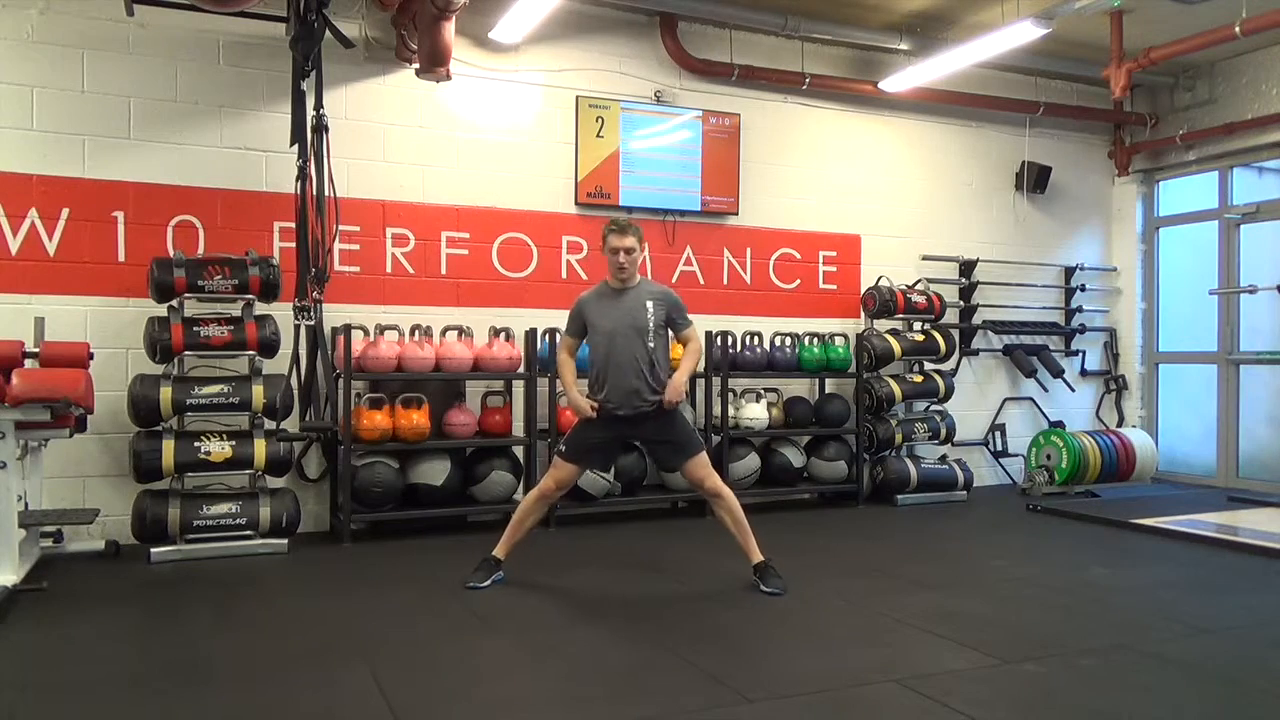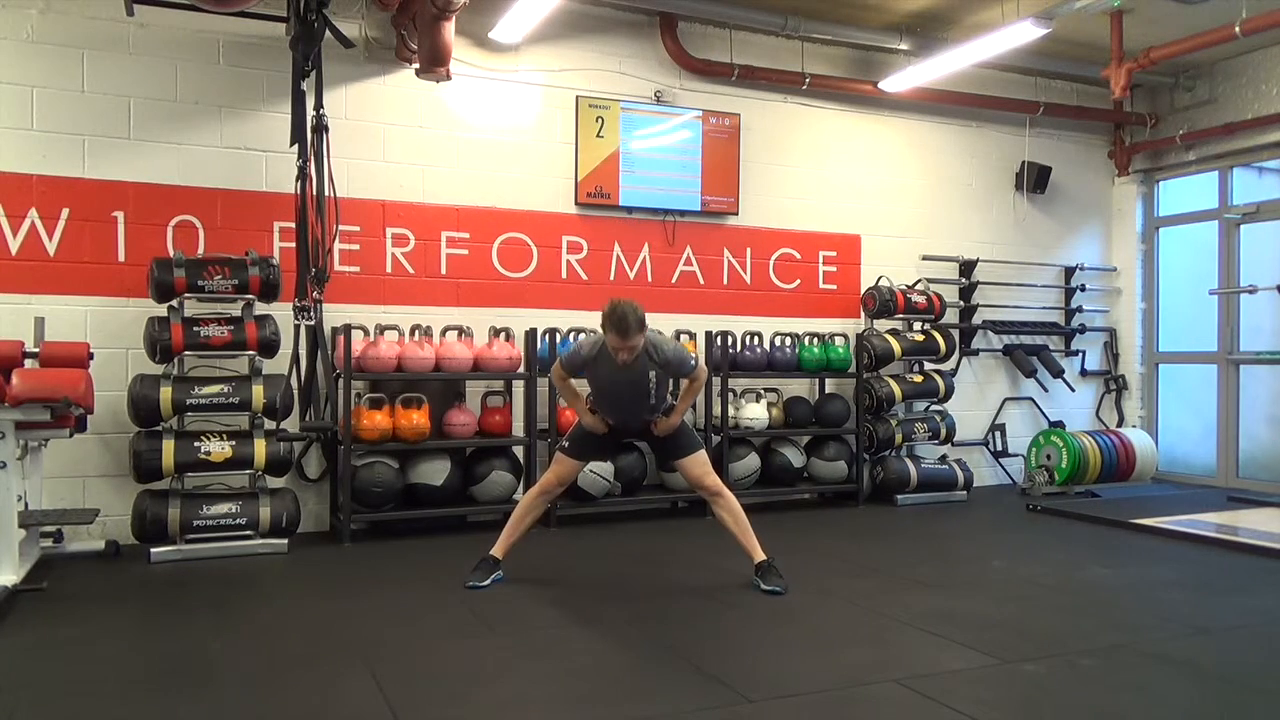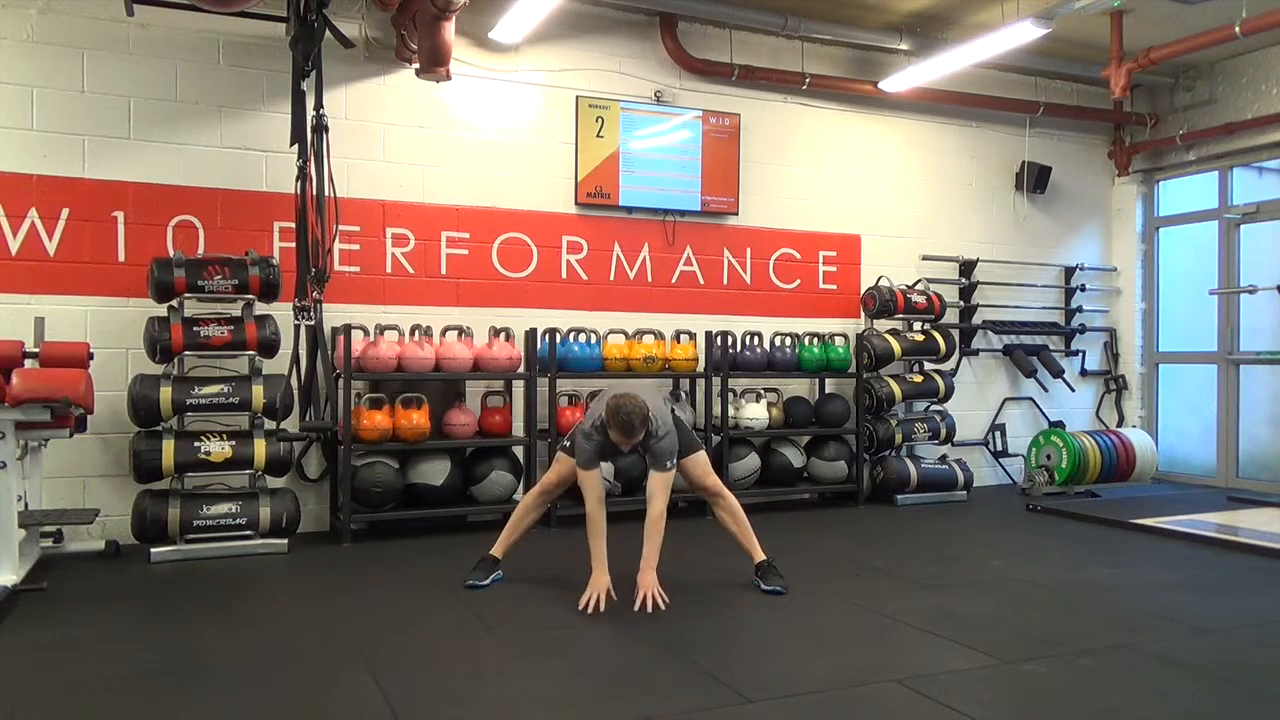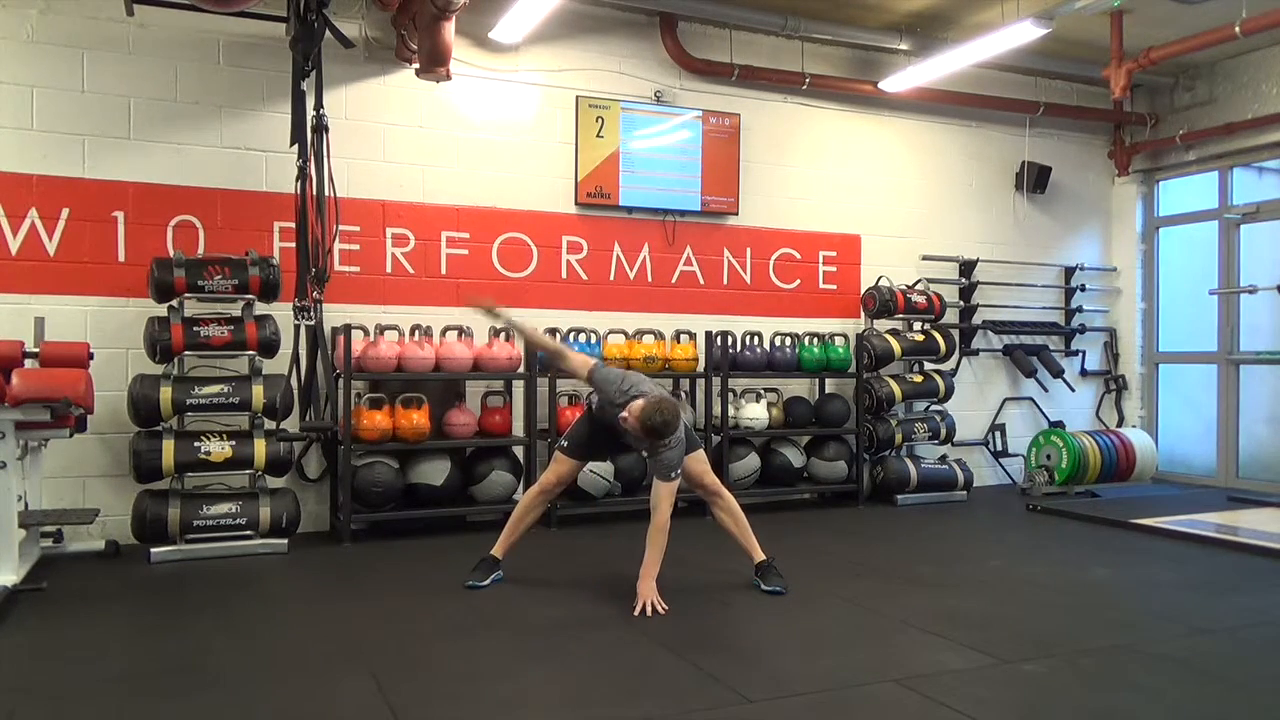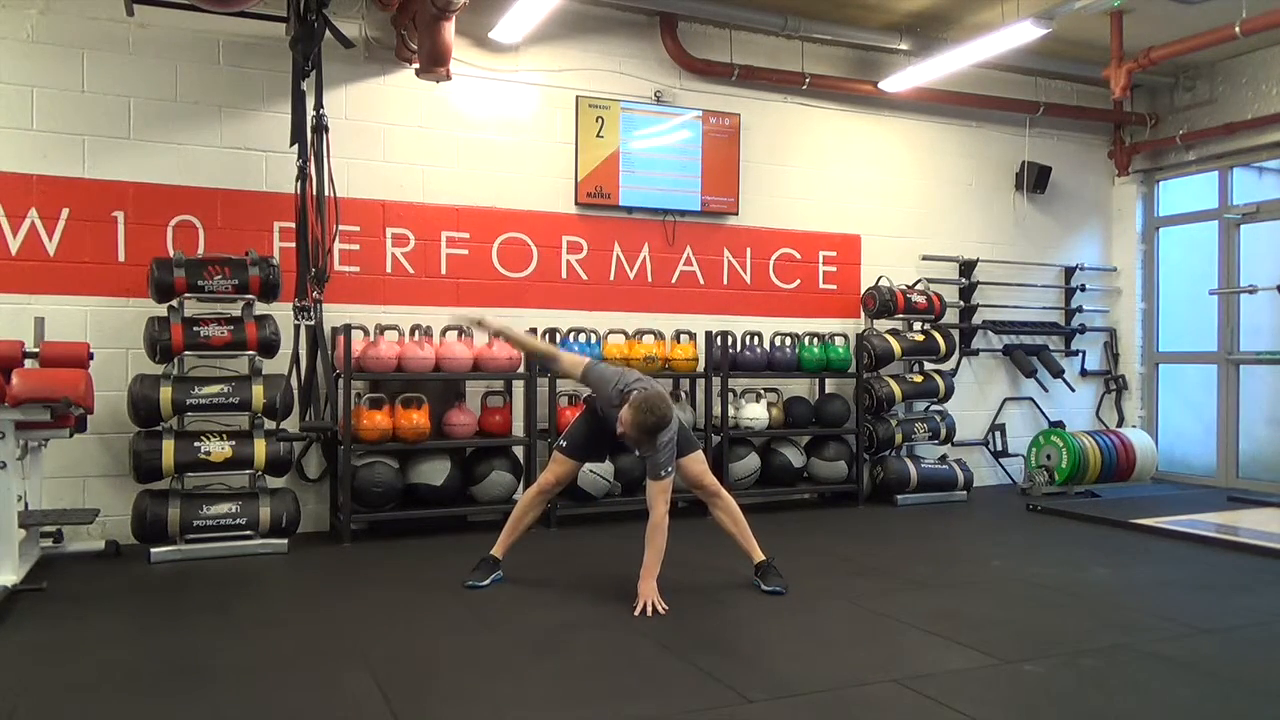
dt=1s
person 1, frame 1
left shoulder: (662, 296)
right shoulder: (586, 303)
left elbow: (693, 342)
right elbow: (566, 352)
left wrist: (680, 377)
right wrist: (574, 395)
left hip: (657, 411)
right hip: (603, 414)
left knee: (711, 485)
right knee: (551, 487)
left ankle: (761, 564)
right ankle: (495, 560)
person 1, frame 2
left shoulder: (666, 351)
right shoulder: (586, 351)
left elbow: (700, 376)
right elbow: (558, 376)
left wrist: (675, 417)
right wrist: (584, 415)
left hip: (658, 423)
right hip: (604, 423)
left knee: (711, 486)
right knee: (549, 484)
left ankle: (762, 563)
right ankle: (494, 559)
person 1, frame 3
left shoulder: (662, 430)
right shoulder: (590, 430)
left elbow: (657, 505)
right elbow: (594, 505)
left wrist: (648, 571)
right wrist: (599, 572)
left hip: (661, 416)
right hip: (605, 425)
left knee: (711, 487)
right knee: (549, 485)
left ankle: (762, 564)
right ankle: (493, 559)
person 1, frame 4
left shoulder: (670, 444)
right shoulder: (619, 387)
left elbow: (661, 515)
right elbow: (563, 355)
left wrist: (647, 581)
right wrist: (504, 318)
left hip: (658, 428)
right hip: (602, 416)
left knee: (711, 488)
right knee: (548, 485)
left ankle: (762, 565)
right ankle: (493, 559)
person 1, frame 5
left shoulder: (663, 439)
right shoulder: (615, 386)
left elbow: (659, 510)
right elbow: (556, 357)
left wrist: (648, 579)
right wrist: (502, 330)
left hip: (656, 426)
right hip: (601, 412)
left knee: (709, 487)
right knee: (548, 483)
left ankle: (762, 564)
right ankle: (494, 559)
